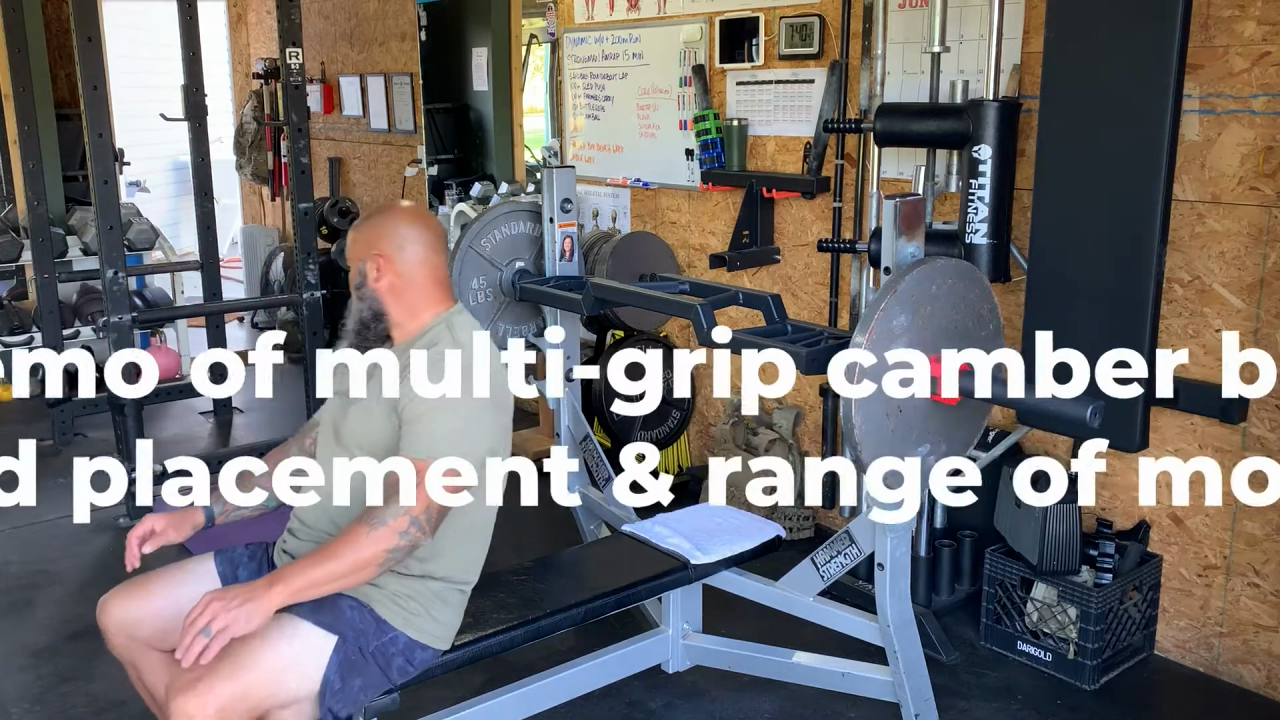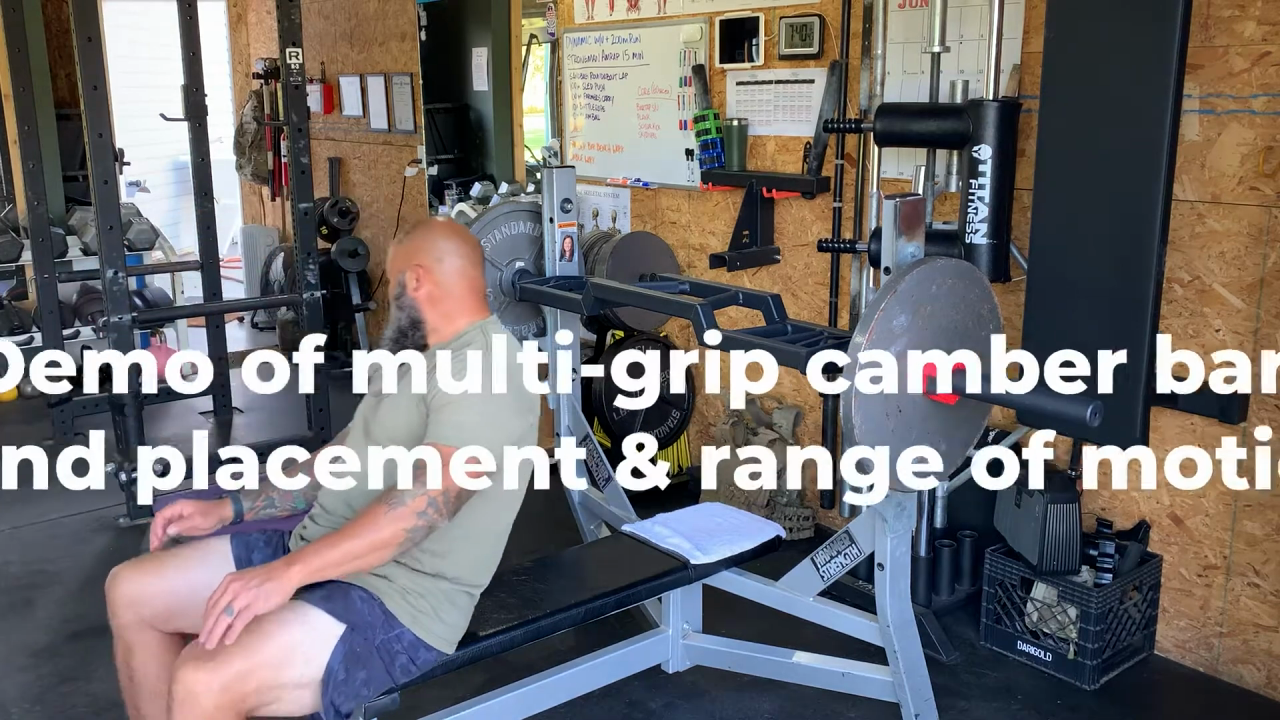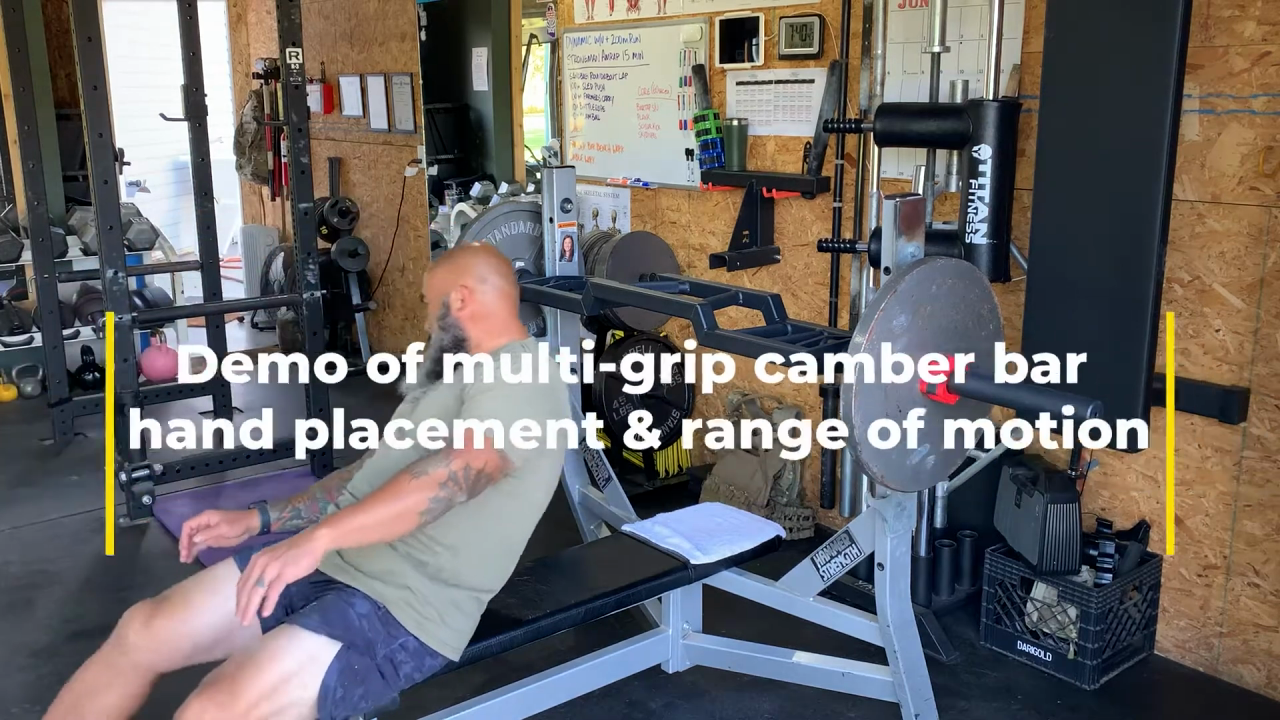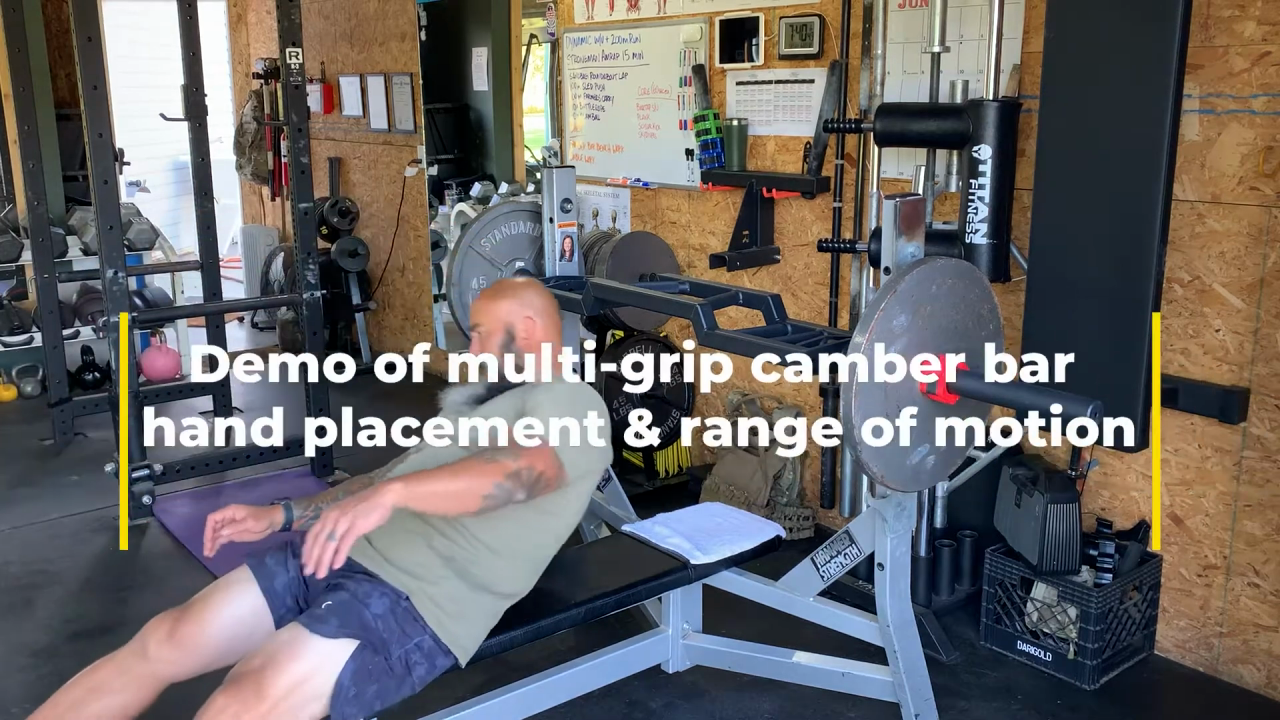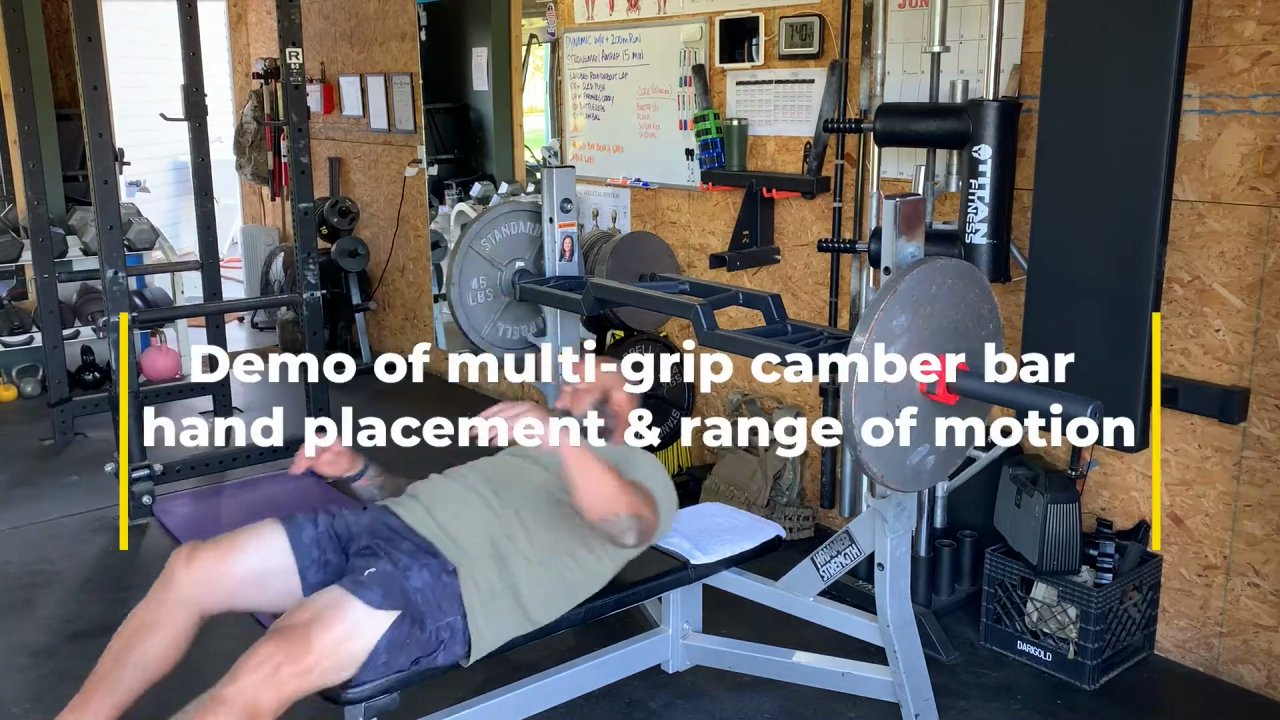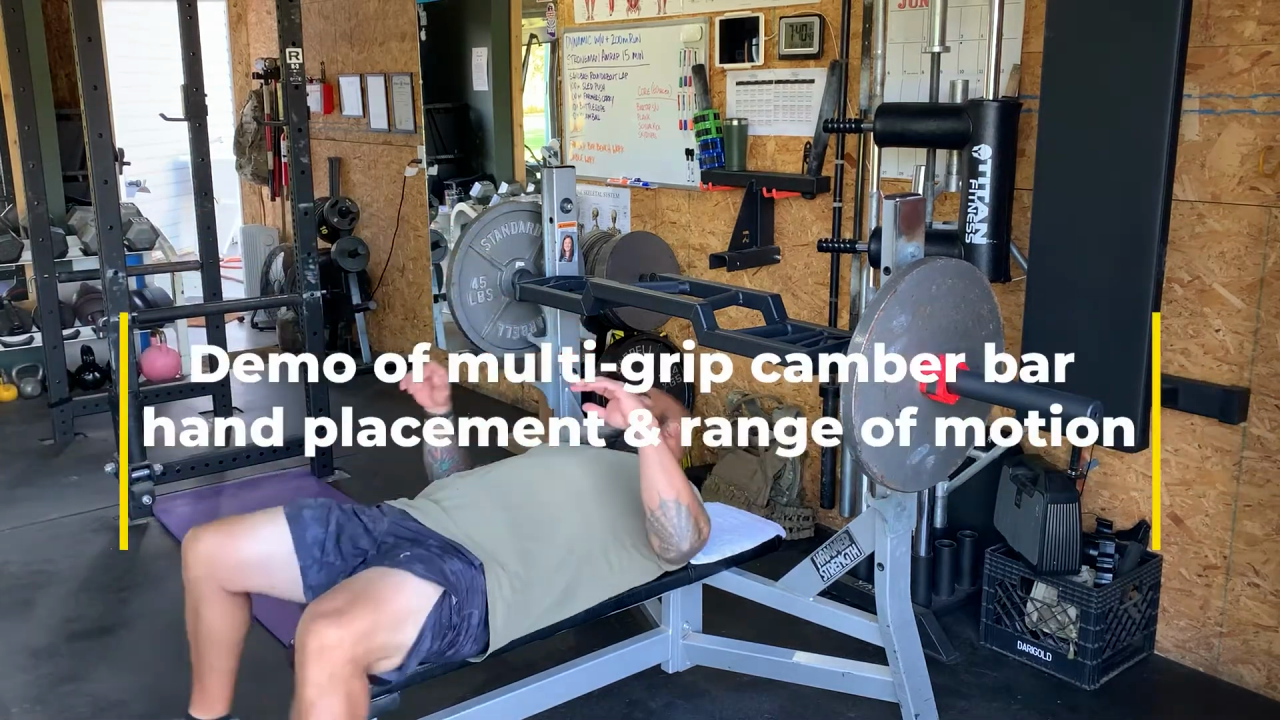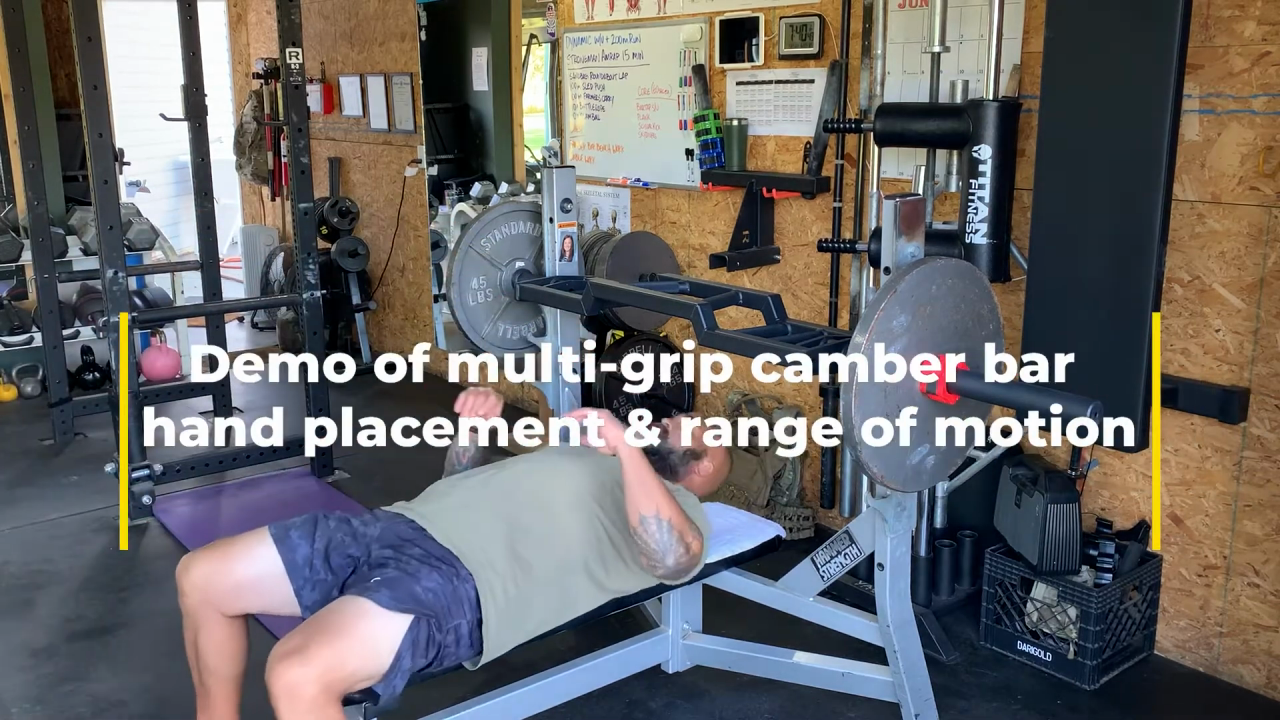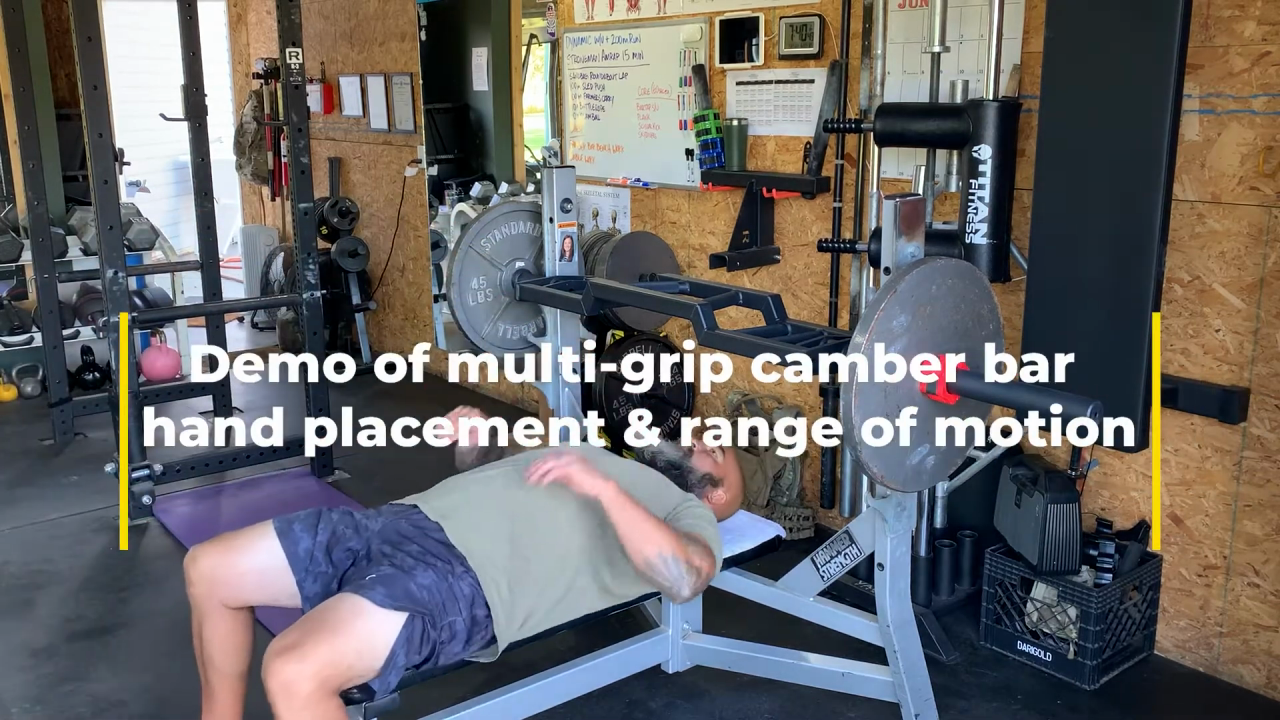
dt=0.3s
person 1, frame 1
left shoulder: (454, 369)
right shoulder: (384, 351)
left elbow: (408, 518)
right elbow: (308, 449)
left wrist: (266, 593)
right wrist: (199, 513)
left hip: (388, 609)
right knee: (122, 615)
person 1, frame 2
left shoulder: (485, 369)
right shoulder: (424, 358)
left elbow: (428, 500)
left wrist: (286, 573)
right wrist: (228, 507)
left hip: (397, 605)
right hip: (323, 559)
right knee: (131, 589)
person 1, frame 3
left shoulder: (524, 384)
right shoulder: (461, 378)
left elbow: (450, 476)
left wrist: (319, 536)
right wrist: (256, 519)
left hip: (401, 611)
right hip: (331, 563)
right knee: (146, 630)
person 1, frame 4
left shoulder: (573, 406)
right shoulder: (492, 398)
left elbow: (515, 474)
right elbow: (389, 476)
left wrist: (392, 495)
right wrist: (279, 514)
left hip: (418, 608)
right hip: (352, 553)
right knee: (166, 641)
person 1, frame 5
left shoulder: (641, 474)
right shoulder: (537, 448)
left elbow: (625, 523)
left wrist: (559, 434)
right wrist: (357, 467)
left hip: (450, 584)
right hip: (388, 529)
left knee: (270, 665)
right knee: (193, 567)
person 1, frame 6
left shoulder: (662, 488)
right shoulder: (578, 455)
left elbow: (678, 541)
left wrist: (641, 424)
right wrist: (440, 413)
left hip: (468, 574)
right hip: (401, 521)
left knee: (328, 637)
right knee: (208, 551)
person 1, frame 7
left shoulder: (679, 510)
right shoulder: (584, 455)
left elbow: (671, 557)
right elbow: (464, 479)
left wrist: (625, 446)
left hip: (456, 580)
right hip: (399, 526)
left knee: (297, 673)
right knee: (201, 577)
person 1, frame 8
left shoulder: (689, 516)
right shoulder: (600, 459)
left elbow: (682, 579)
right elbow: (485, 477)
left wrist: (603, 488)
right wrist: (473, 439)
left hip: (462, 575)
right hip: (411, 519)
left knee: (293, 671)
right knee: (209, 569)
